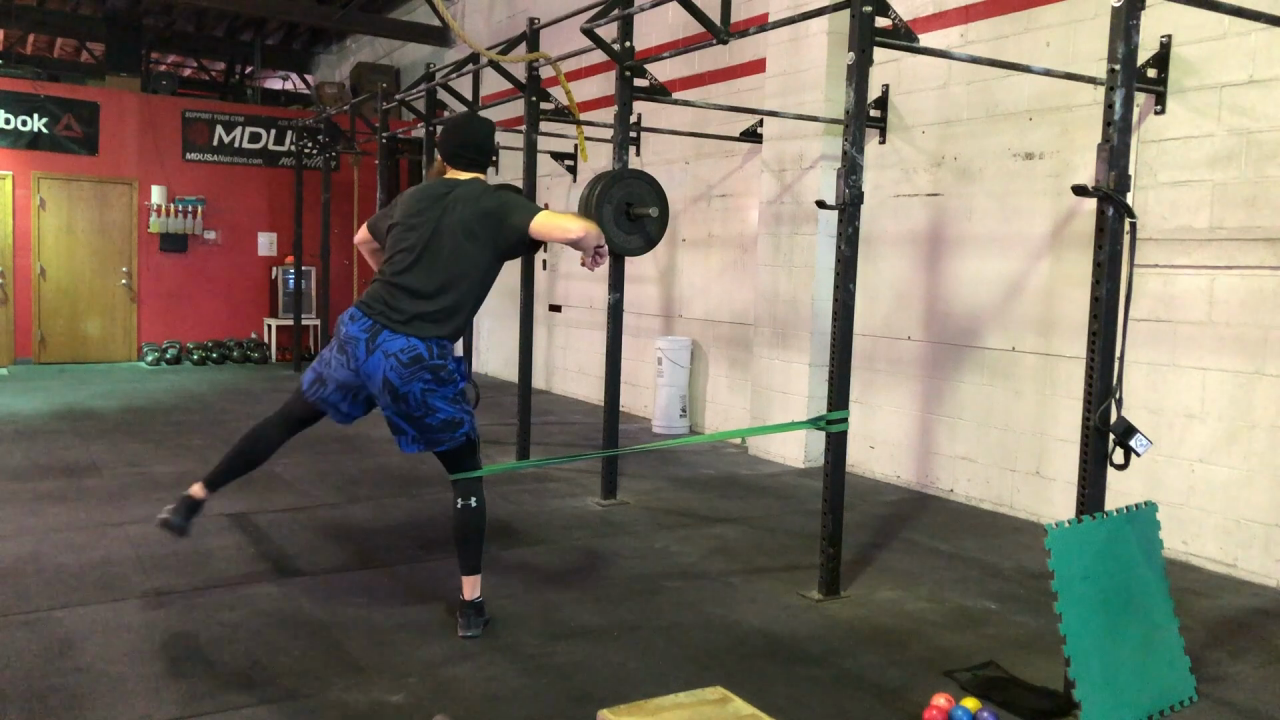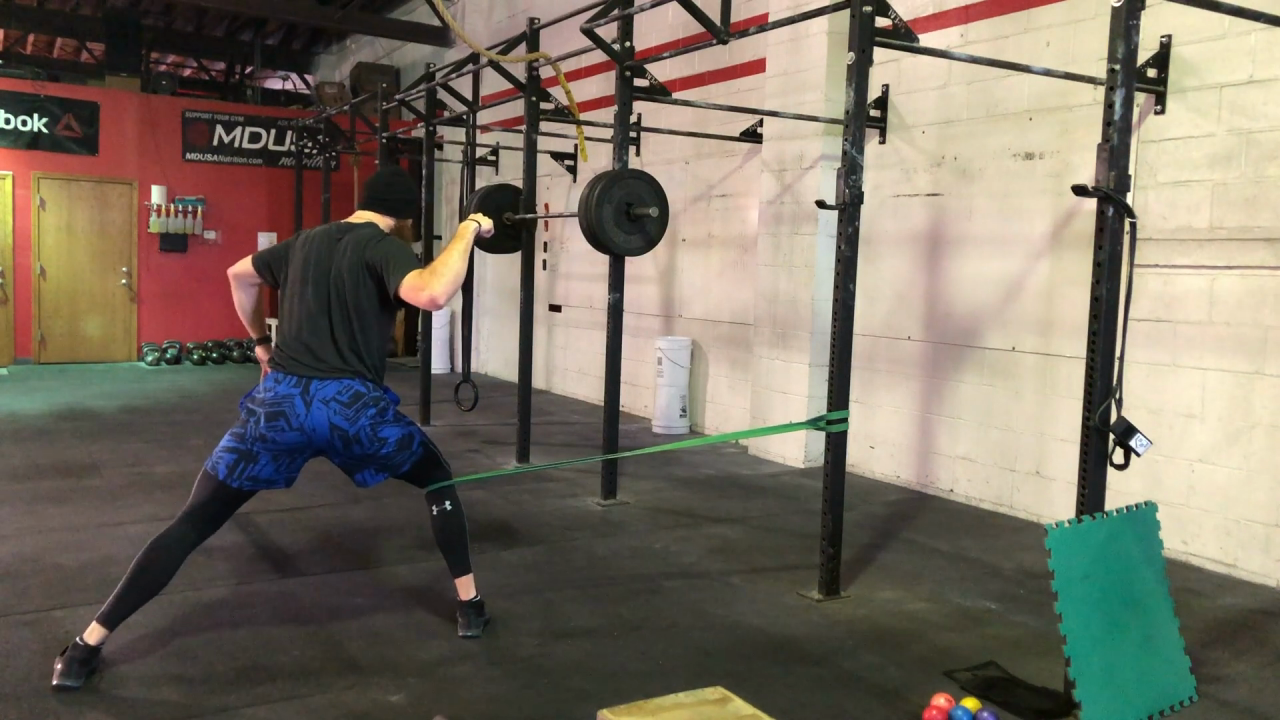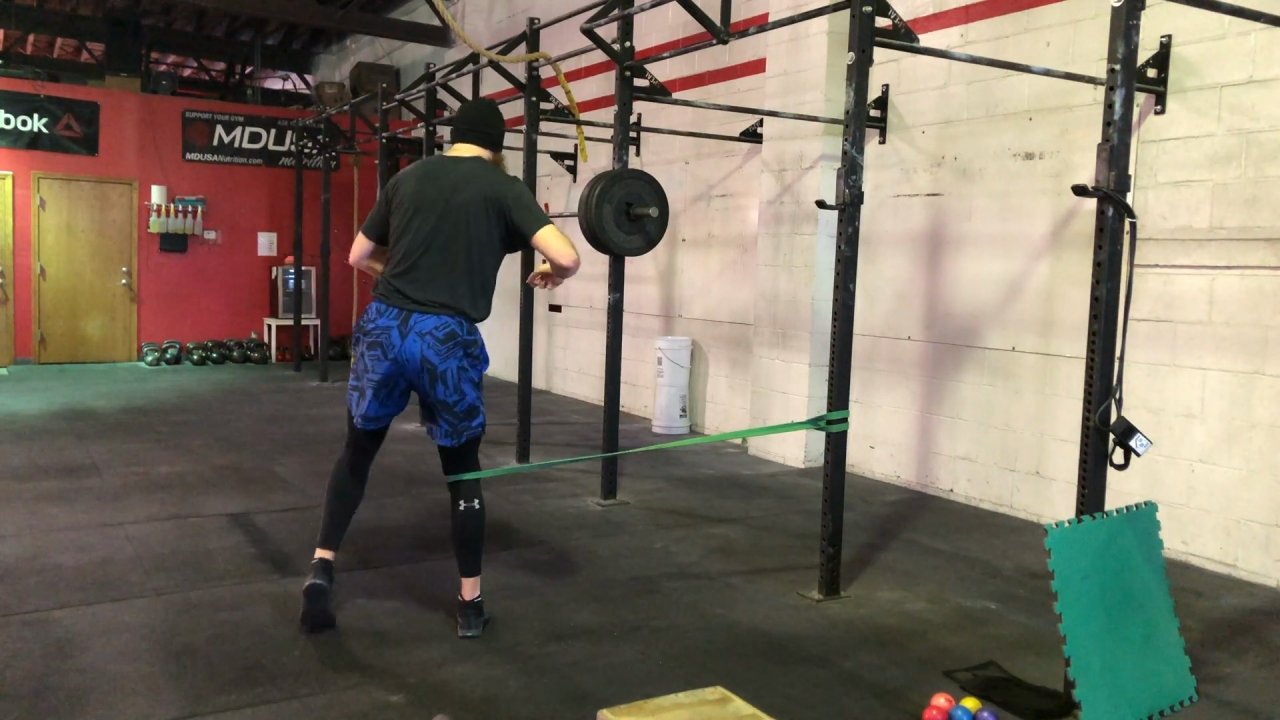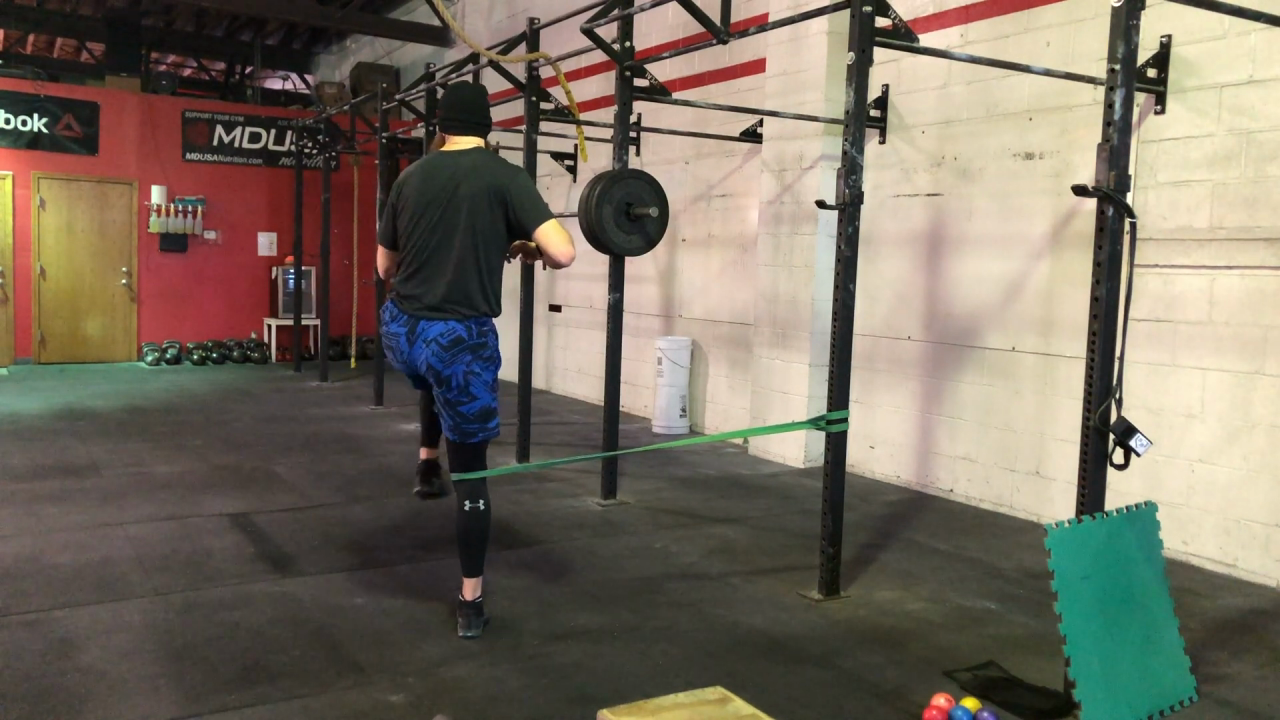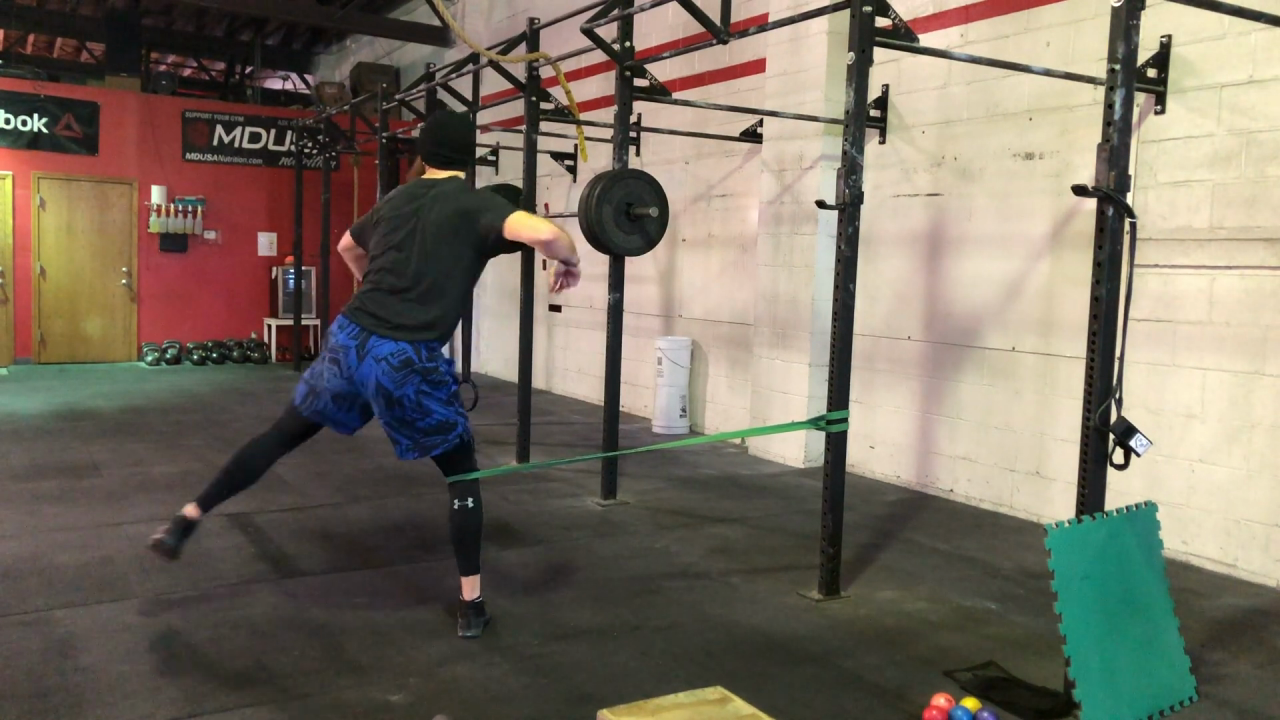
dt=1s
person 1, frame 1
left shoulder: (414, 198)
right shoulder: (496, 204)
left elbow: (364, 243)
right elbow: (573, 229)
right wrist: (595, 244)
left hip: (360, 334)
right hip: (418, 360)
left knee: (290, 417)
right knee: (465, 473)
left ankle: (193, 499)
right ankle: (471, 607)
person 1, frame 2
left shoulder: (306, 242)
right shoulder: (383, 248)
left elbow: (239, 275)
right elbow: (432, 293)
left wrist: (262, 341)
right wrist: (466, 233)
left hip: (279, 399)
right hip: (350, 404)
left knee: (193, 522)
right knee: (437, 478)
left ankle: (86, 646)
right ankle: (470, 607)
person 1, frame 3
left shoulder: (407, 177)
right shoulder: (502, 187)
left elbow: (359, 256)
right elbow: (565, 256)
right wrist: (553, 274)
left hip: (383, 325)
right hip: (448, 339)
left knee: (358, 452)
right knee: (462, 471)
left ankle: (321, 568)
right ankle: (470, 605)
person 1, frame 4
left shoulder: (410, 176)
right shoulder: (504, 177)
left elbow: (384, 266)
right elbow: (563, 253)
right wrist: (530, 251)
left hip: (400, 327)
right hip: (461, 337)
right knee: (471, 470)
left ankle: (429, 465)
right ankle: (471, 603)
person 1, frame 5
left shoulder: (397, 200)
right shoulder: (474, 205)
left elbow: (347, 248)
right elbow: (540, 232)
right wrist: (570, 260)
left hip: (348, 340)
right hip: (410, 362)
left knee: (284, 435)
right knee: (462, 475)
left ankle: (183, 522)
right ankle: (471, 606)
